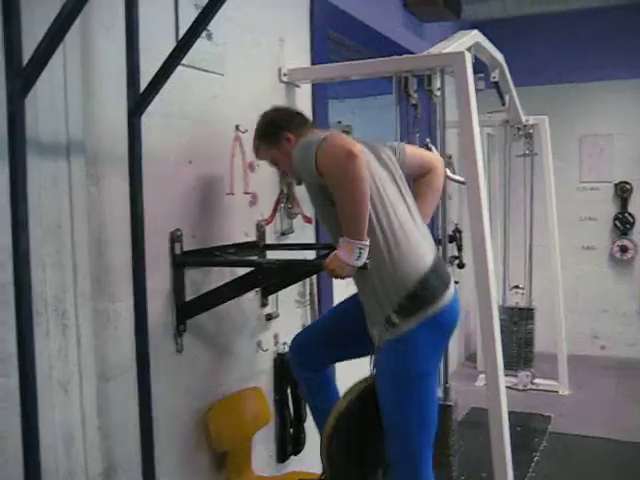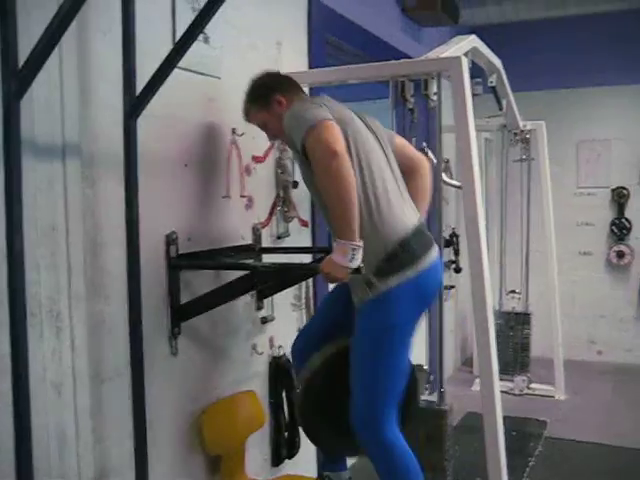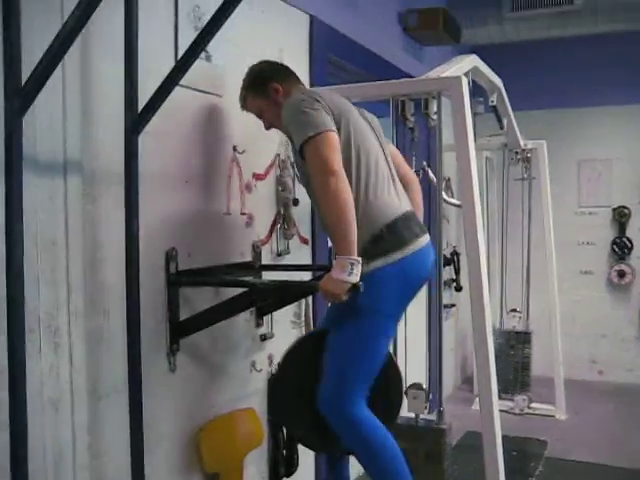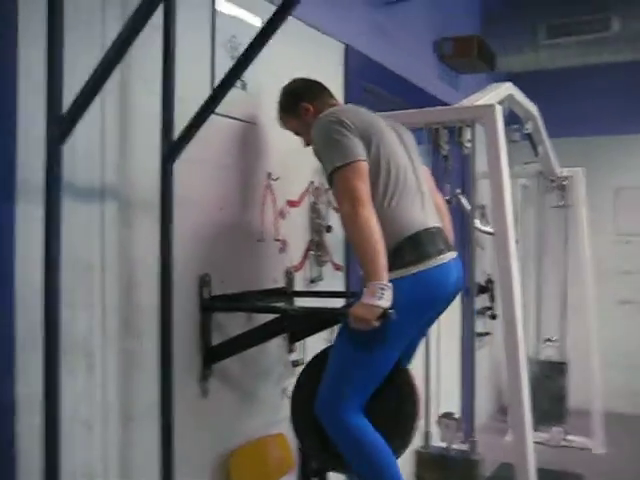
dt=0.2s
person 1, frame 1
left shoulder: (311, 149)
right shoulder: (377, 148)
left elbow: (348, 156)
right elbow: (433, 165)
left wrist: (353, 246)
left hip: (413, 313)
right hip: (398, 296)
right knee: (305, 352)
person 1, frame 2
left shoulder: (302, 113)
right shoulder: (353, 117)
left elbow: (332, 154)
right elbow: (420, 166)
left wrist: (346, 246)
left hip: (395, 277)
right hip: (409, 261)
left knee: (372, 423)
right knee: (308, 351)
person 1, frame 3
left shoulder: (302, 104)
right shoulder: (345, 110)
left elbow: (331, 176)
right elbow: (409, 179)
left wrist: (345, 264)
left hip: (386, 260)
right hip: (408, 249)
left knee: (341, 403)
right knee: (321, 366)
person 1, frame 4
left shoulder: (332, 122)
right shoulder: (384, 126)
left elbow: (357, 207)
right elbow: (436, 202)
left wrist: (375, 292)
left hip: (411, 272)
right hip: (443, 265)
left knee: (335, 407)
right knee: (366, 396)
